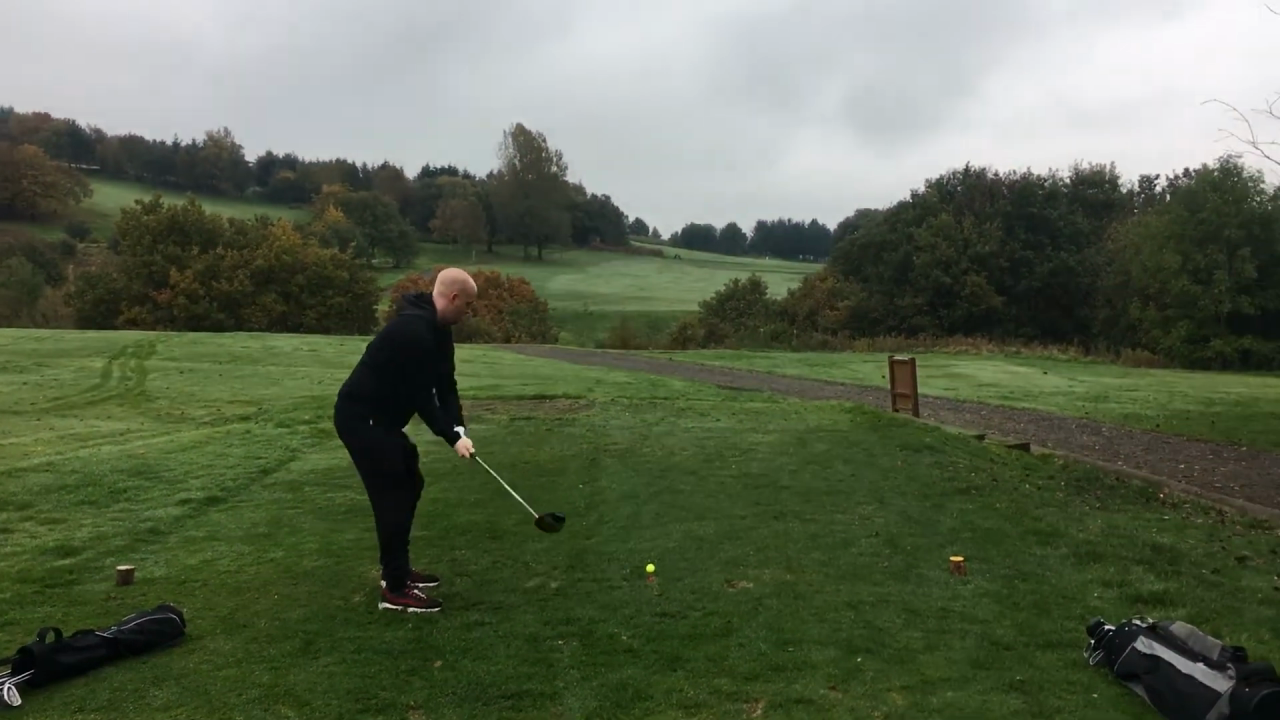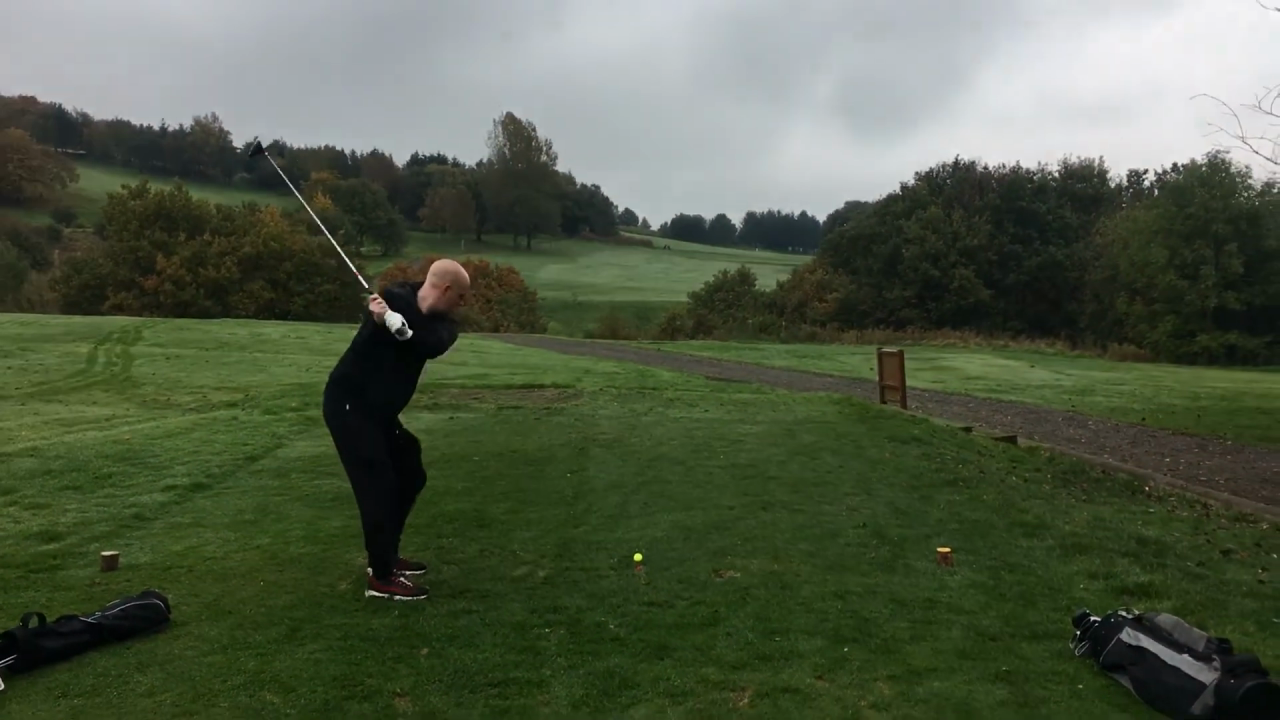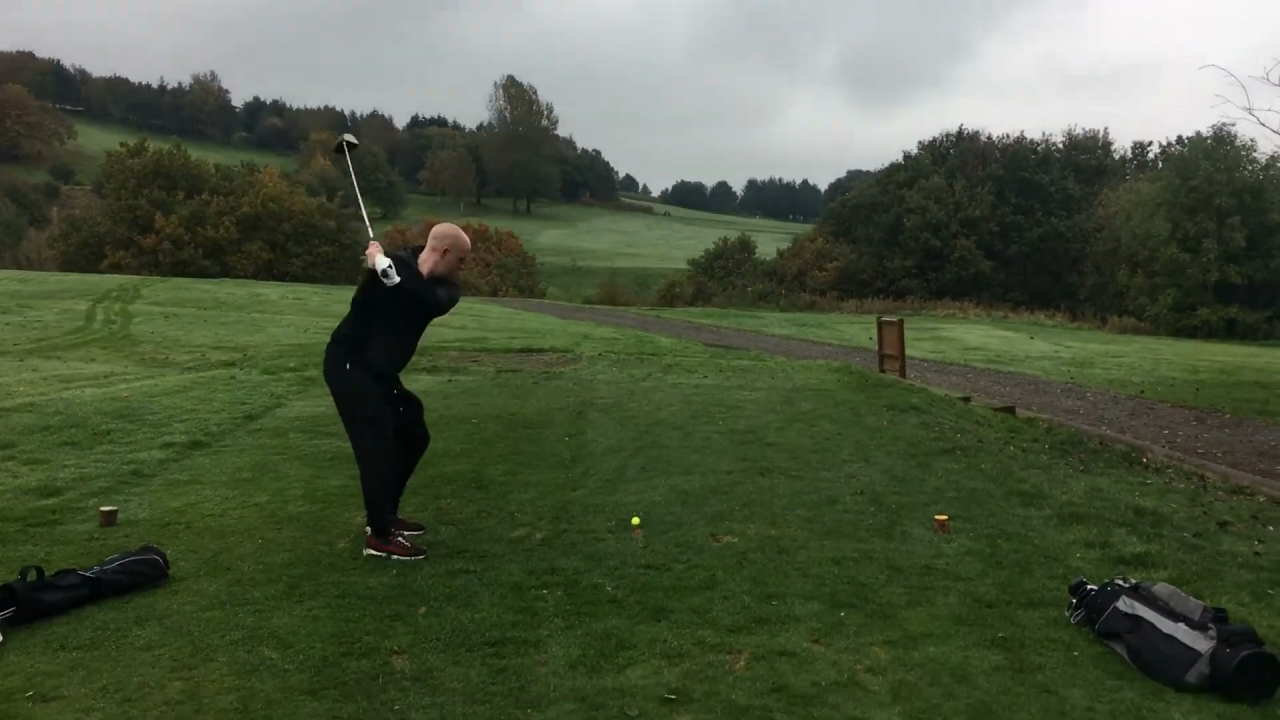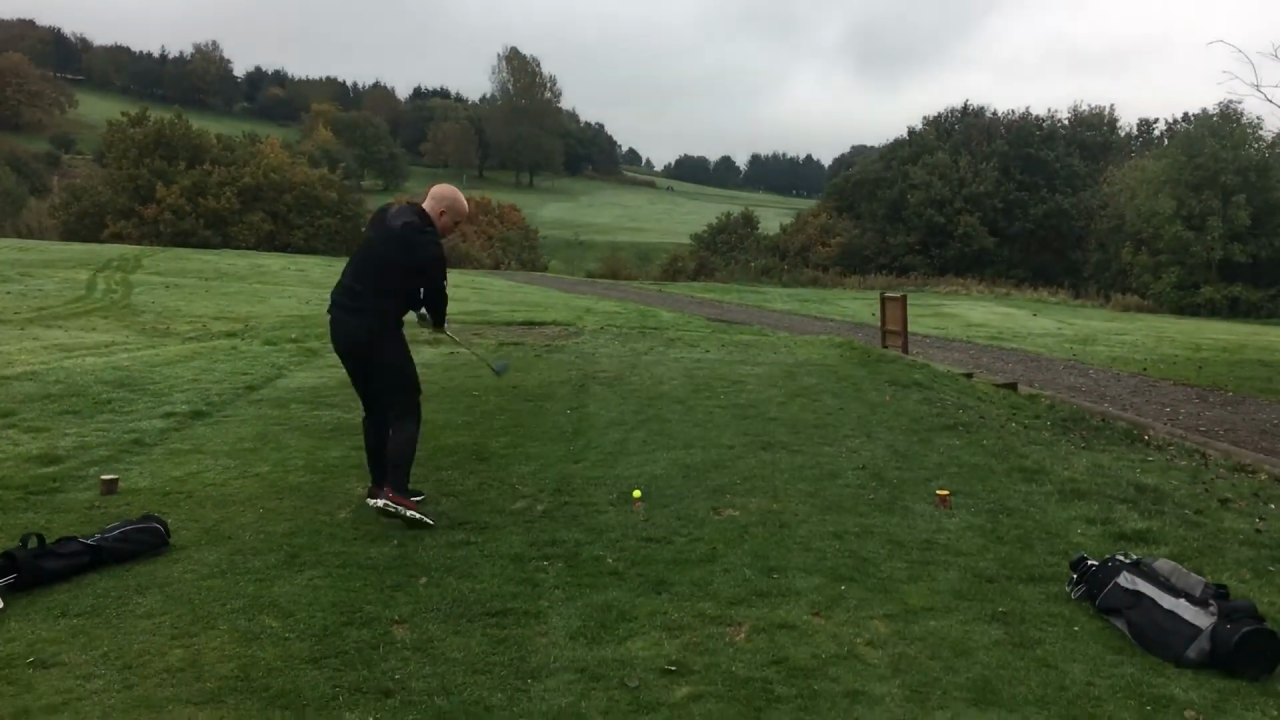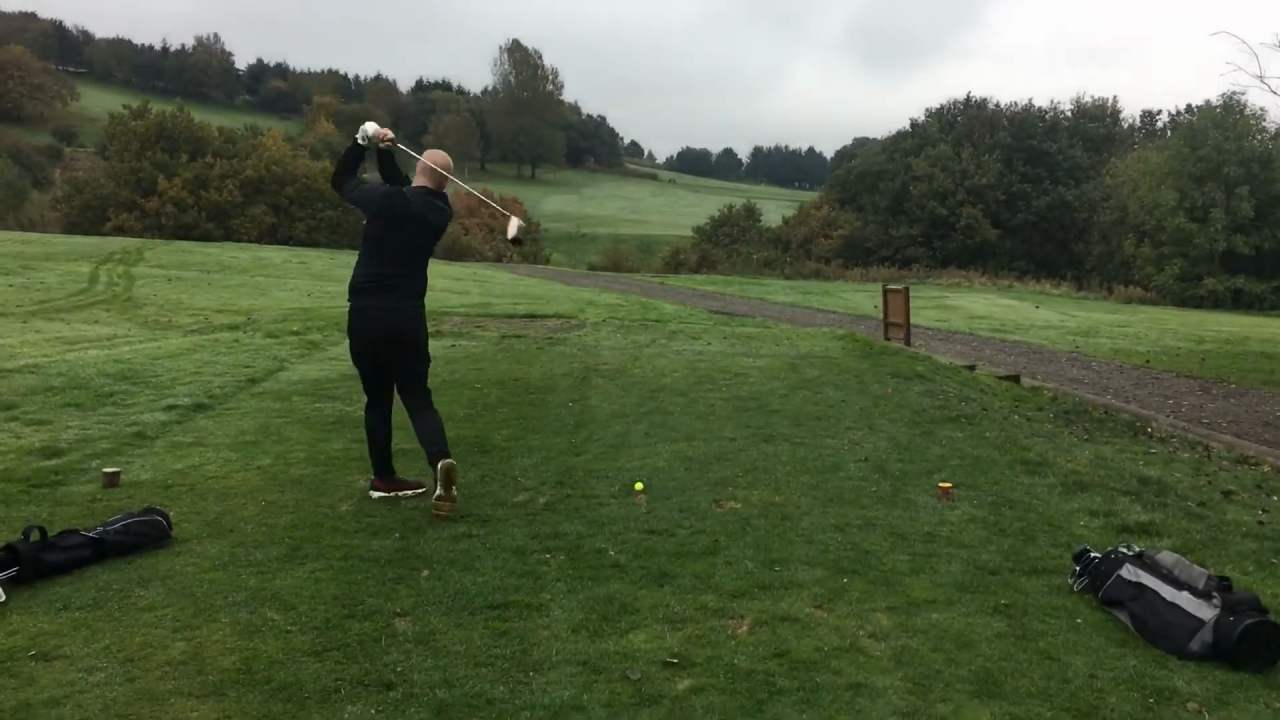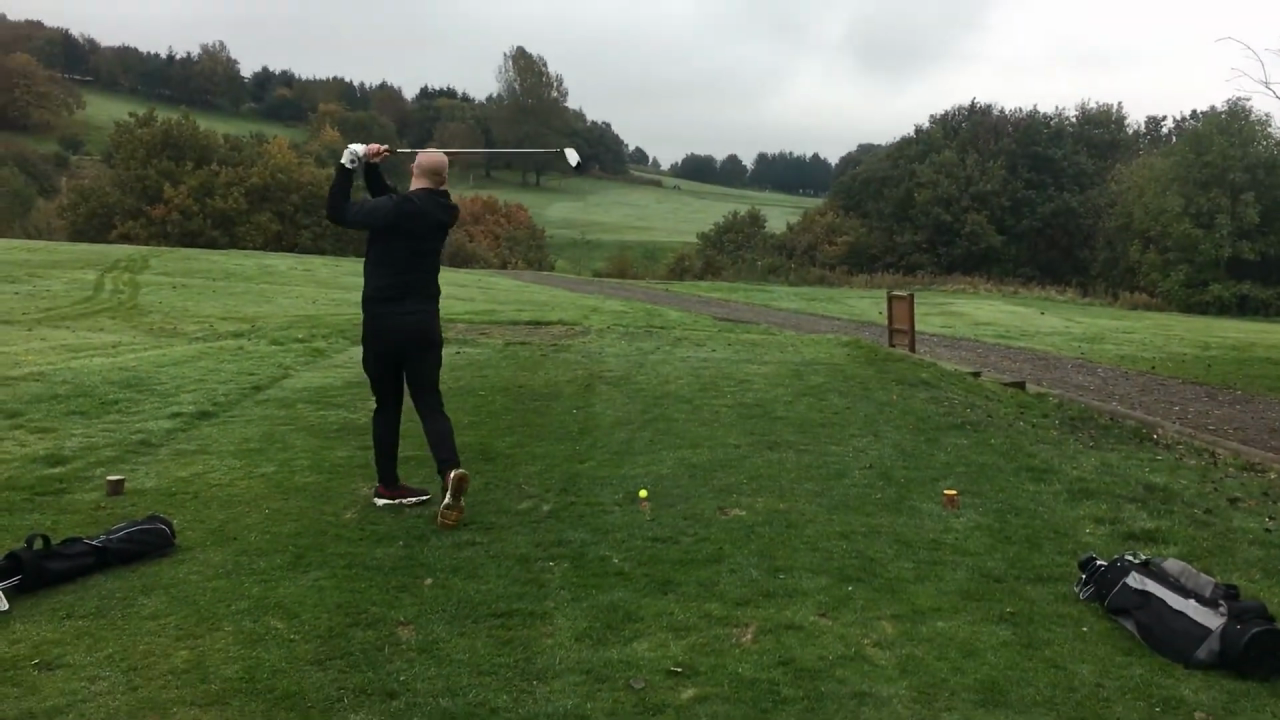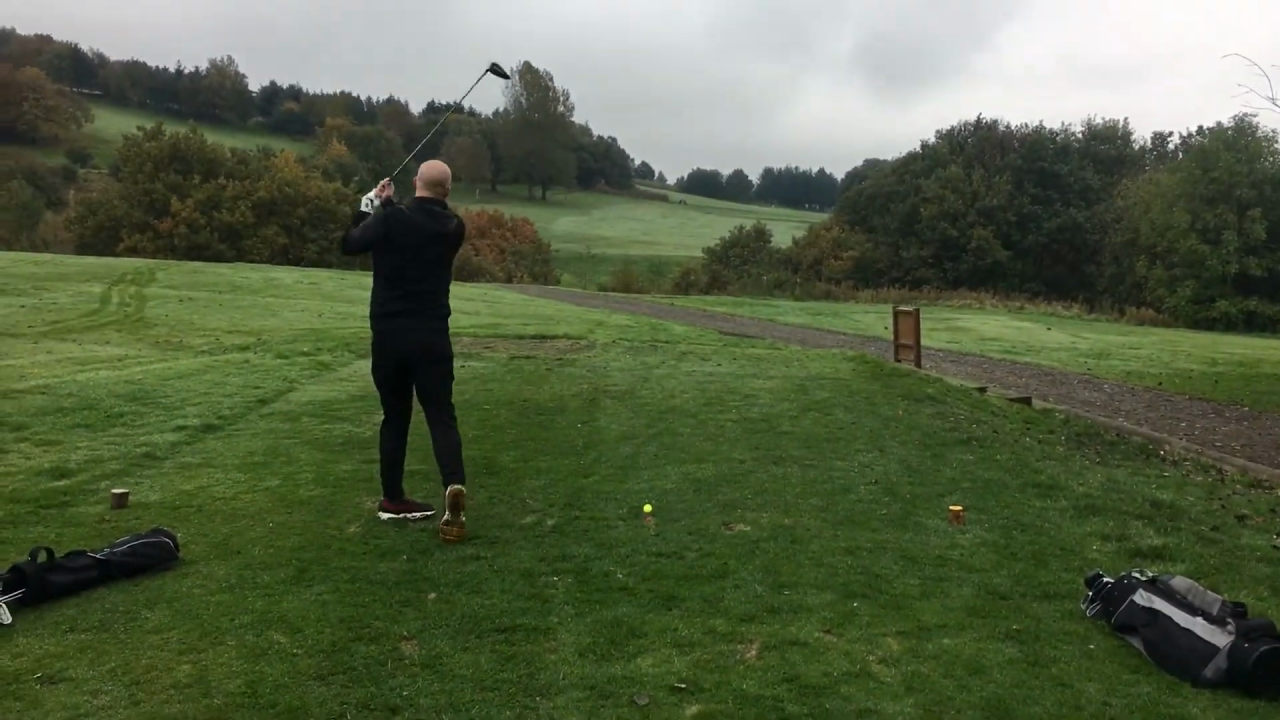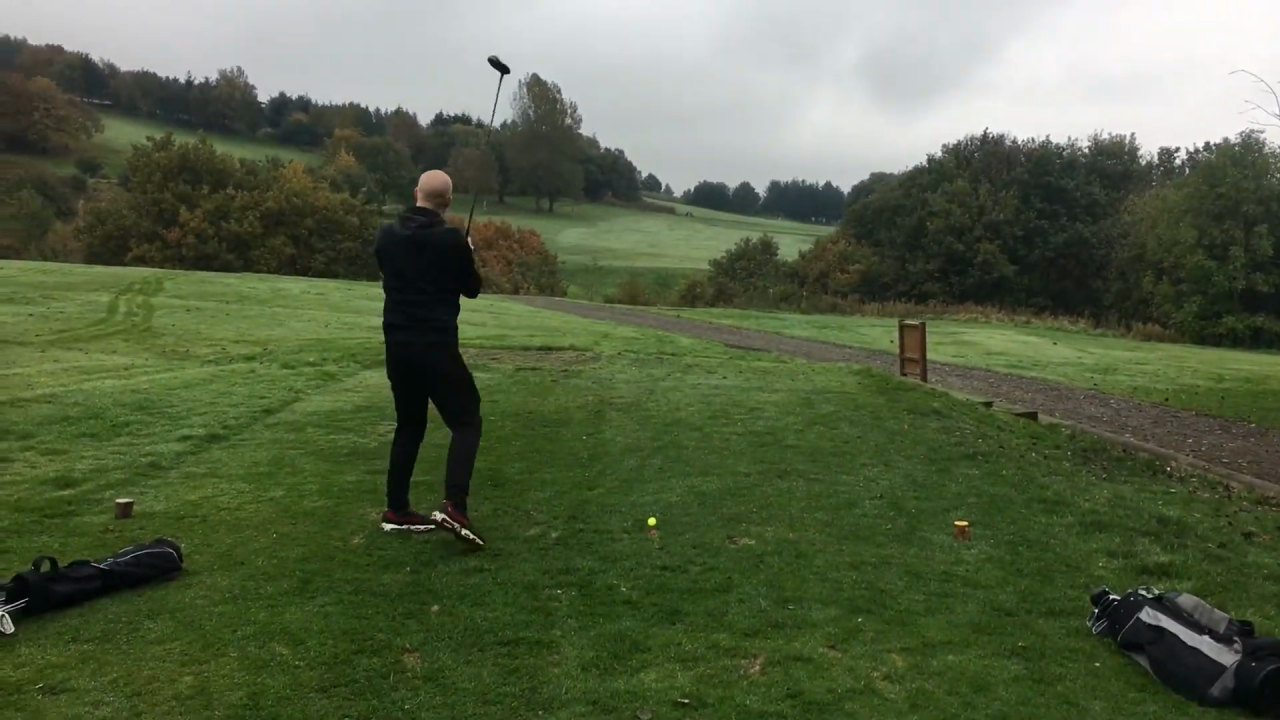
dt=0.3s
person 1, frame 1
left shoulder: (435, 328)
right shoulder: (415, 329)
left elbow: (445, 384)
right elbow: (420, 394)
left wrist: (458, 429)
right wrist: (452, 438)
left hip: (377, 415)
right hip: (362, 416)
left knee: (408, 486)
right knee: (393, 495)
left ankle: (397, 569)
right ankle: (395, 589)
person 1, frame 2
left shoulder: (445, 325)
right shoulder: (393, 300)
left elbow: (432, 346)
right elbow: (368, 348)
right wrist: (382, 321)
left hip: (383, 411)
right hip: (349, 405)
left knee: (411, 476)
right knee: (378, 486)
left ankle: (385, 555)
right ankle: (381, 576)
person 1, frame 3
left shoulder: (445, 289)
right shoulder: (394, 266)
left elbow: (429, 301)
right elbow: (362, 309)
left wrist: (388, 272)
right wrist: (375, 271)
left hip: (382, 371)
right hip: (349, 364)
left knee: (414, 437)
right knee: (378, 446)
left ankle: (383, 515)
right ankle: (379, 535)
person 1, frame 4
left shoulder: (387, 215)
right shoulder: (431, 249)
right elbow: (434, 296)
right wrist: (437, 322)
left hip: (343, 322)
right hip: (377, 330)
left knee: (376, 406)
right knee: (404, 409)
left ankle: (381, 484)
right ankle: (395, 492)
person 1, frame 5
left shoulder: (388, 199)
right shoulder: (440, 213)
left elbow: (340, 182)
left wrist: (364, 136)
right wrist: (383, 148)
left hip: (365, 313)
right hip: (406, 317)
left knee: (377, 398)
right knee: (418, 398)
left ankle: (383, 478)
right ankle: (440, 461)
person 1, frame 6
left shoulder: (396, 209)
right shoulder: (444, 212)
left elbow: (337, 212)
left wrist: (352, 159)
right wrist: (369, 165)
left hip: (381, 321)
right hip: (424, 321)
left knee: (387, 404)
right knee: (429, 402)
left ankle: (387, 485)
right ankle: (451, 470)
person 1, frame 7
left shoulder: (389, 220)
right shoulder: (454, 227)
left elbow: (348, 246)
left wrist: (370, 202)
right wrist: (386, 204)
left hip: (388, 334)
right hip: (432, 335)
left knee: (395, 417)
right knee: (441, 416)
left ankle: (392, 498)
right ankle: (453, 485)
person 1, frame 8
left shoulder: (387, 235)
right shoulder: (449, 238)
right elbow: (470, 288)
right wrist: (467, 257)
left hip: (397, 344)
right hip: (435, 344)
left knee: (408, 425)
right knee: (466, 421)
left ankle: (396, 509)
right ankle: (453, 507)
